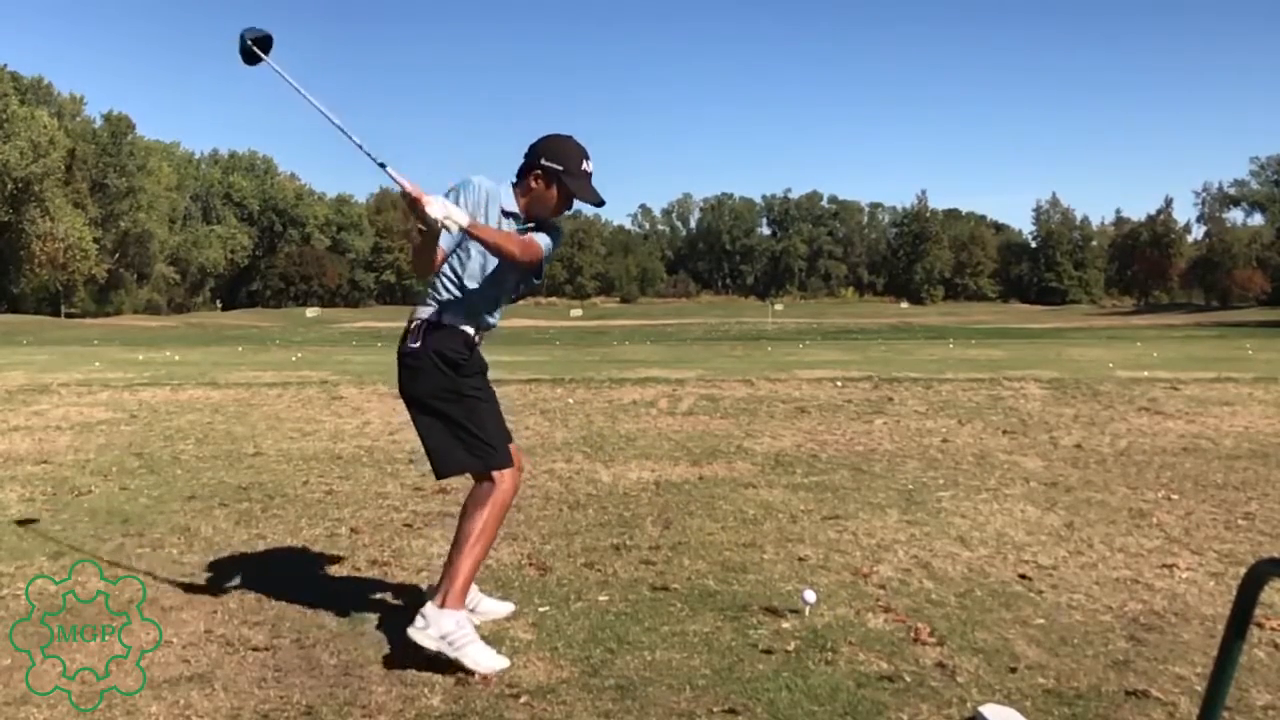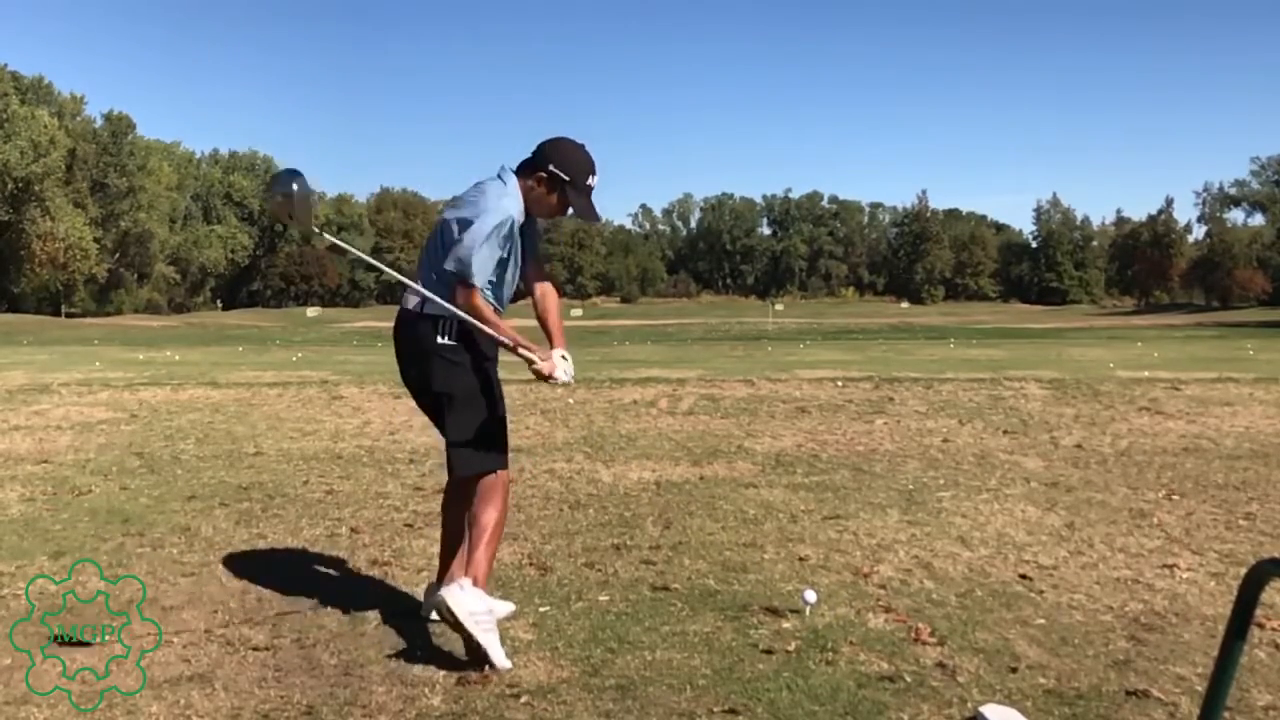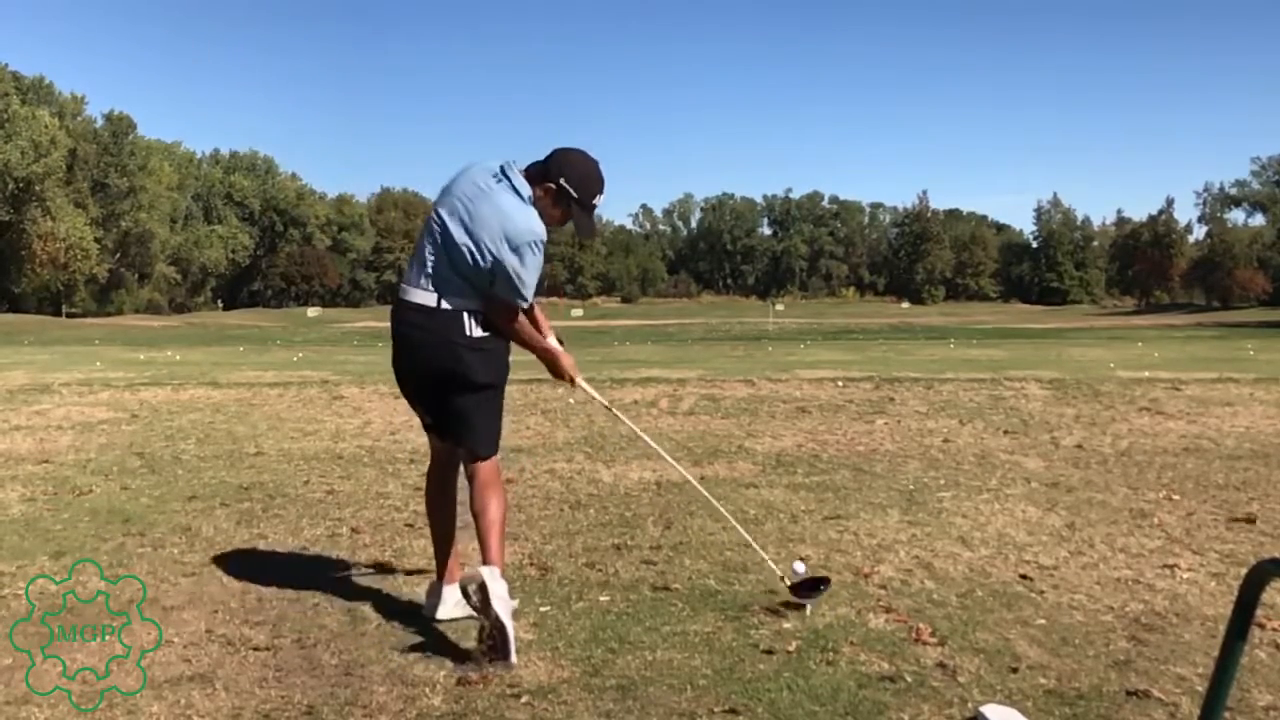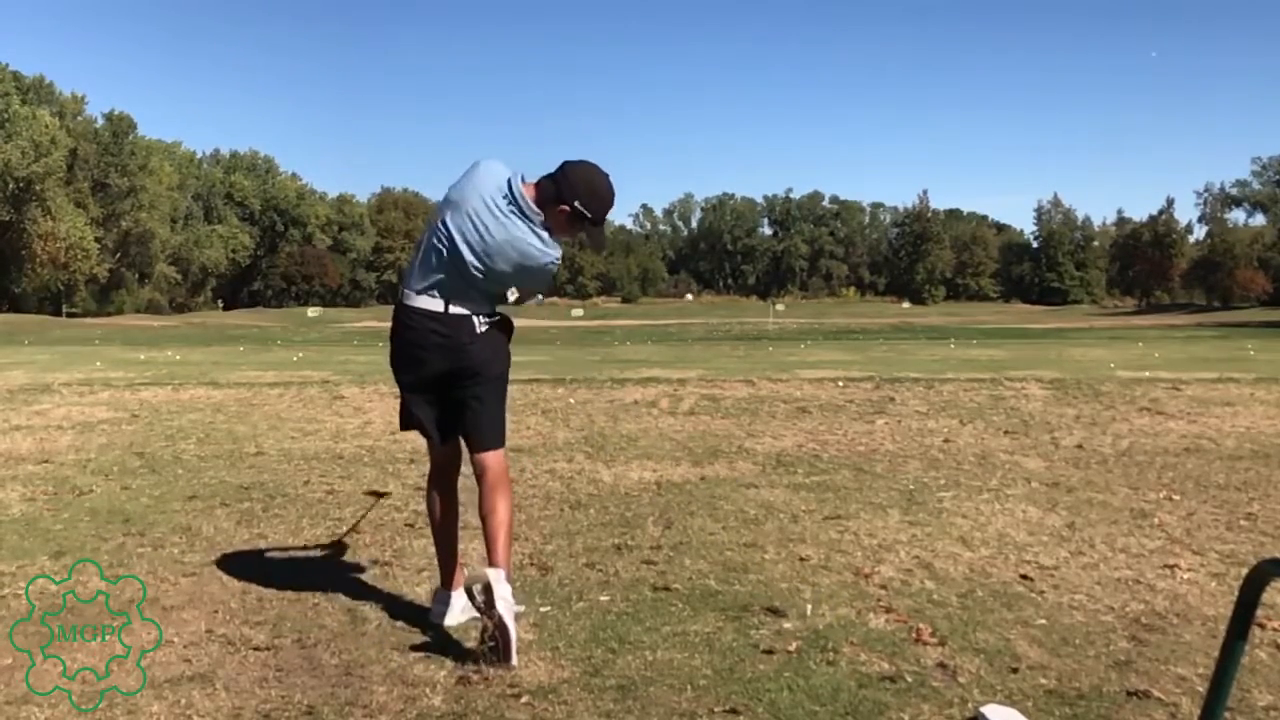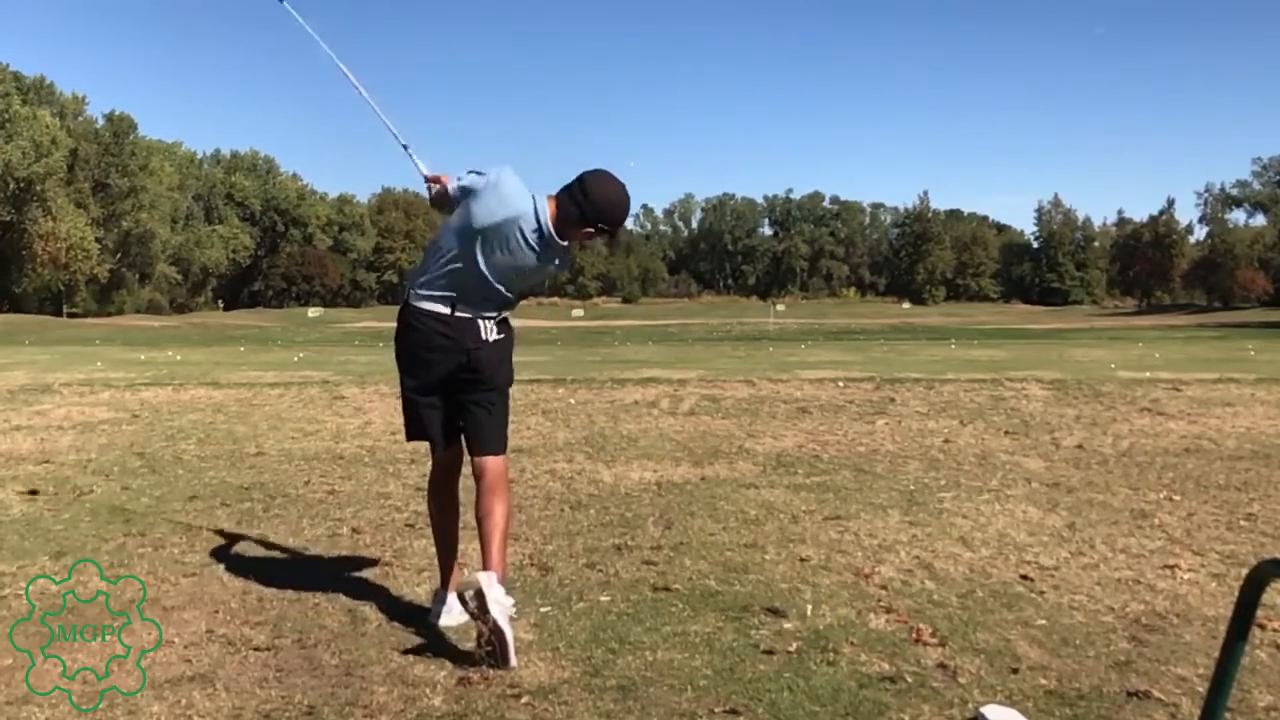
dt=0.5s
person 1, frame 1
left shoulder: (546, 233)
right shoulder: (477, 191)
left elbow: (520, 254)
right elbow: (422, 265)
left wrist: (467, 226)
right wrist: (428, 224)
left hip: (458, 350)
right hip: (437, 345)
left knee: (507, 463)
right knee: (499, 478)
left ankle: (455, 588)
right ankle: (442, 615)
person 1, frame 2
left shoulder: (519, 209)
right shoulder: (498, 209)
left elbow: (540, 282)
right elbow: (466, 299)
left wrist: (556, 347)
right wrist: (529, 351)
left hip: (435, 337)
right hip: (446, 338)
left knee: (474, 462)
right knee: (491, 473)
left ankle: (449, 583)
right ankle: (470, 591)
person 1, frame 3
left shoulder: (479, 174)
right shoulder: (527, 230)
right elbow: (508, 316)
left wrist: (546, 330)
right wrist: (551, 356)
left hip: (411, 324)
right hip: (464, 335)
left knee: (444, 455)
right knee: (481, 463)
left ankle: (447, 586)
right ankle: (492, 577)
person 1, frame 4
left shoulder: (485, 172)
right shoulder: (541, 254)
left hip: (413, 328)
right hip: (473, 338)
left knee: (443, 461)
right knee: (490, 463)
left ankle: (451, 592)
right ankle: (498, 579)
person 1, frame 5
left shoulder: (502, 186)
right shoulder: (550, 259)
left elbow: (443, 196)
left wrist: (442, 187)
left hip: (421, 328)
right hip: (480, 340)
left knee: (444, 464)
right knee: (490, 467)
left ankle: (449, 592)
right ankle: (491, 584)
